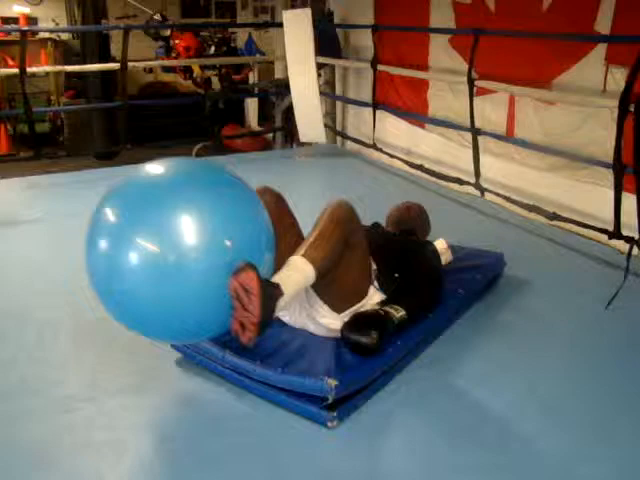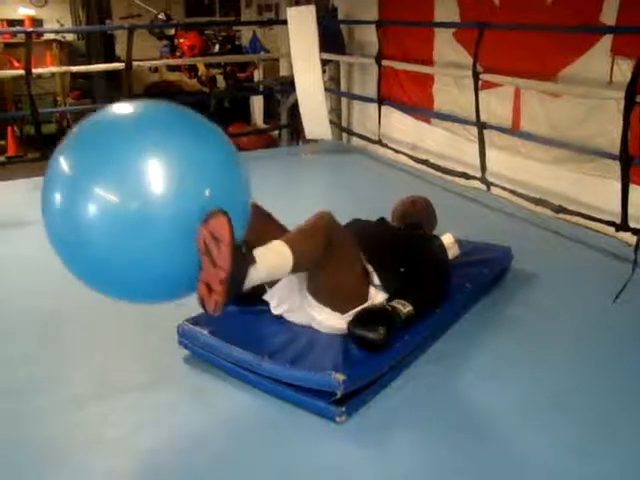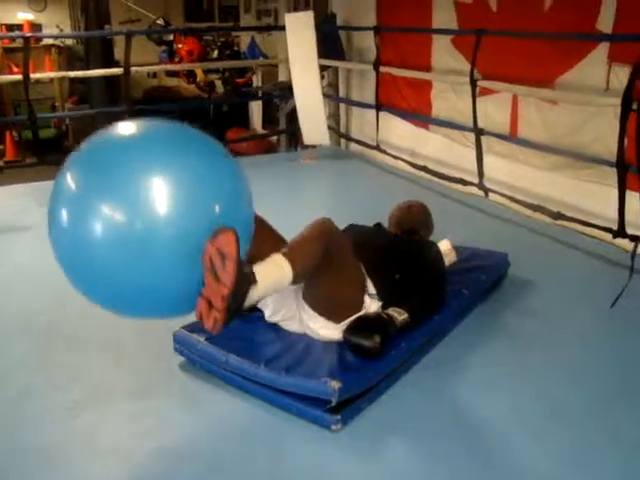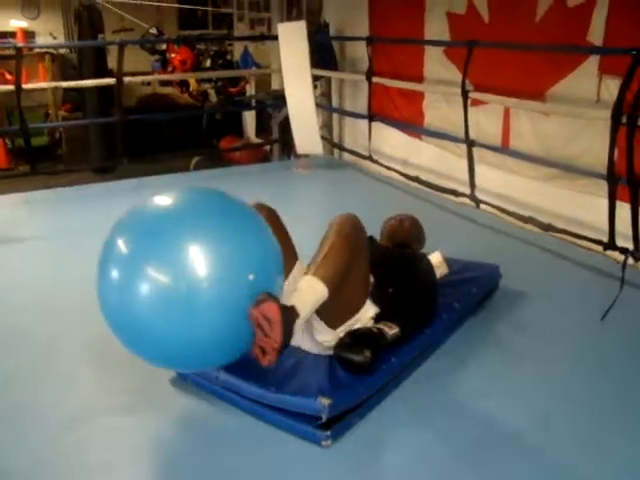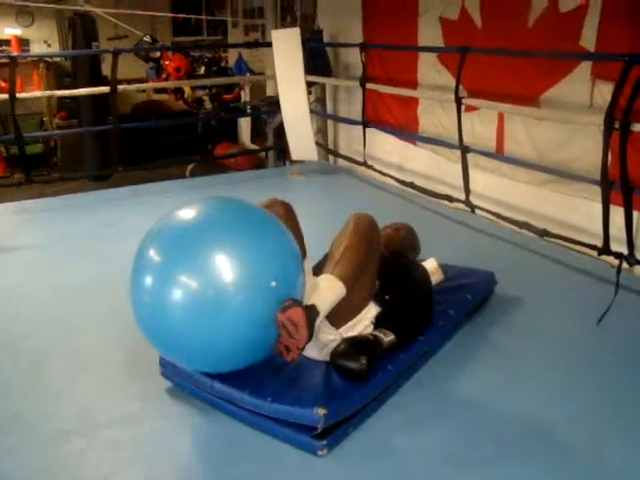
dt=0.3s
person 1, frame 1
left shoulder: (421, 251)
right shoulder: (362, 231)
left elbow: (427, 295)
left wrist: (387, 316)
left hip: (342, 308)
left knee: (341, 212)
right knee: (266, 198)
left ankle: (269, 294)
person 1, frame 2
left shoulder: (427, 245)
right shoulder: (362, 225)
left elbow: (434, 291)
left wrist: (393, 313)
left hip: (345, 304)
right hip: (297, 286)
left knee: (323, 223)
right knee: (249, 214)
left ankle: (244, 270)
person 1, frame 3
left shoulder: (424, 251)
right shoulder: (358, 231)
left elbow: (431, 297)
left wrist: (388, 320)
left hip: (345, 313)
left knee: (323, 229)
left ankle: (242, 289)
person 1, frame 4
left shoulder: (416, 264)
right shoulder: (366, 245)
left elbow: (422, 310)
left wrist: (380, 334)
left hip: (338, 322)
left knee: (346, 226)
right knee: (261, 214)
left ankle: (287, 317)
person 1, frame 5
left shoulder: (413, 272)
right shoulder: (351, 255)
left elbow: (419, 318)
left wrist: (376, 342)
left hip: (341, 328)
left knee: (362, 224)
right knee: (277, 209)
left ankle: (309, 316)
